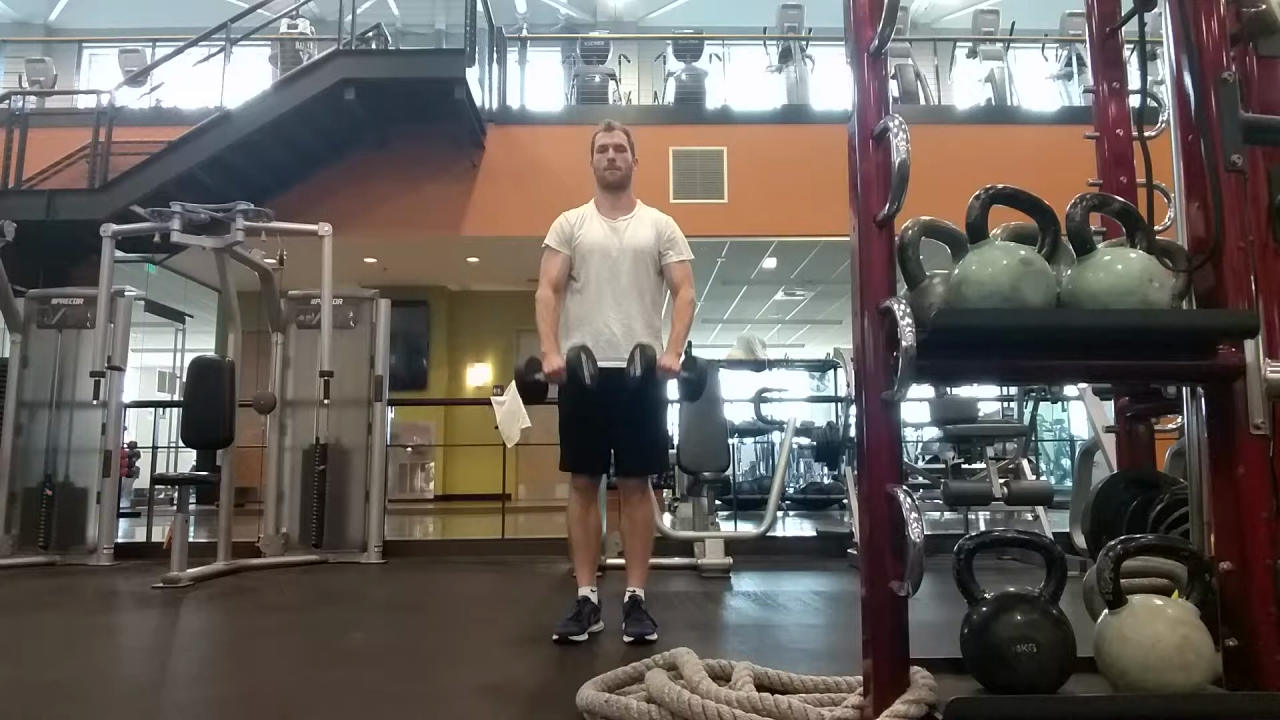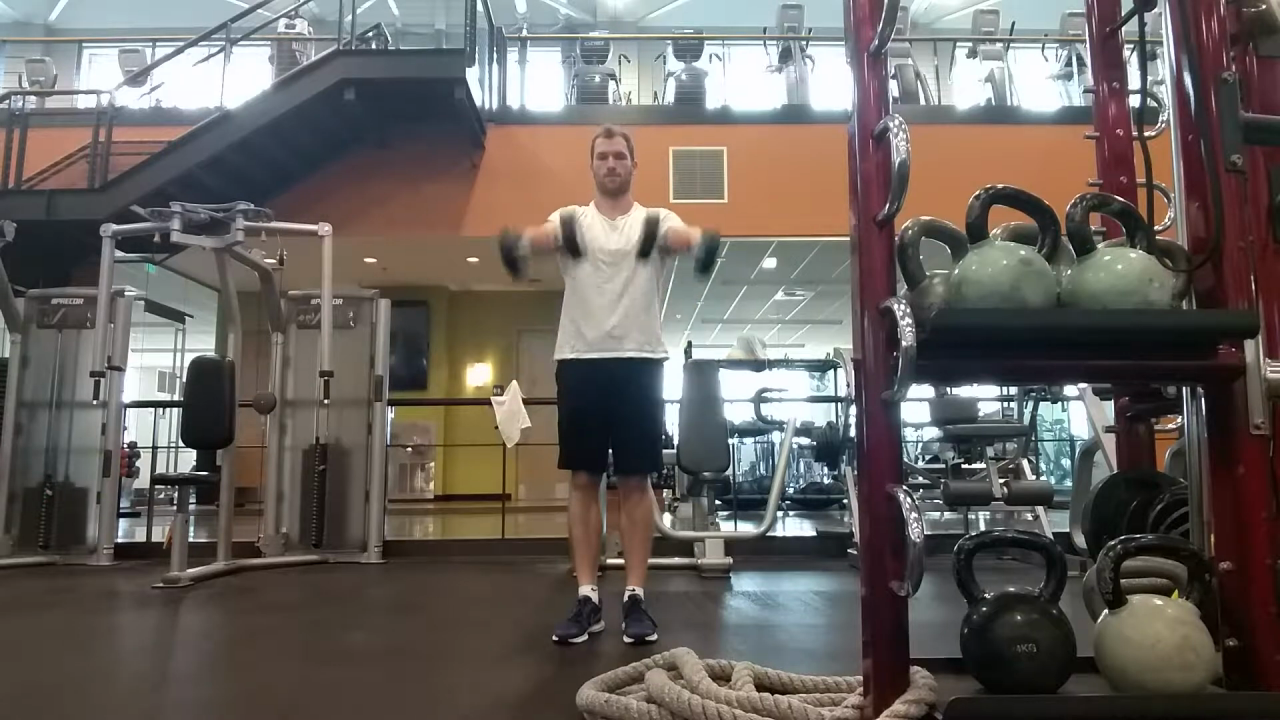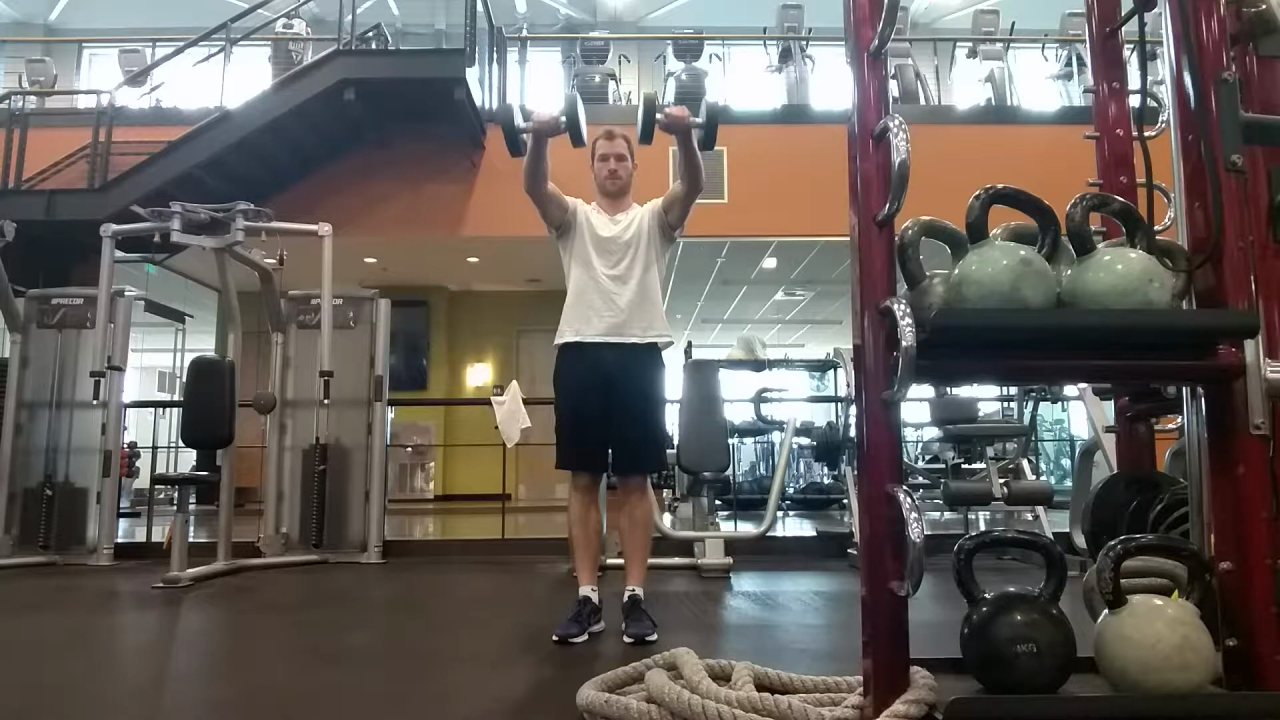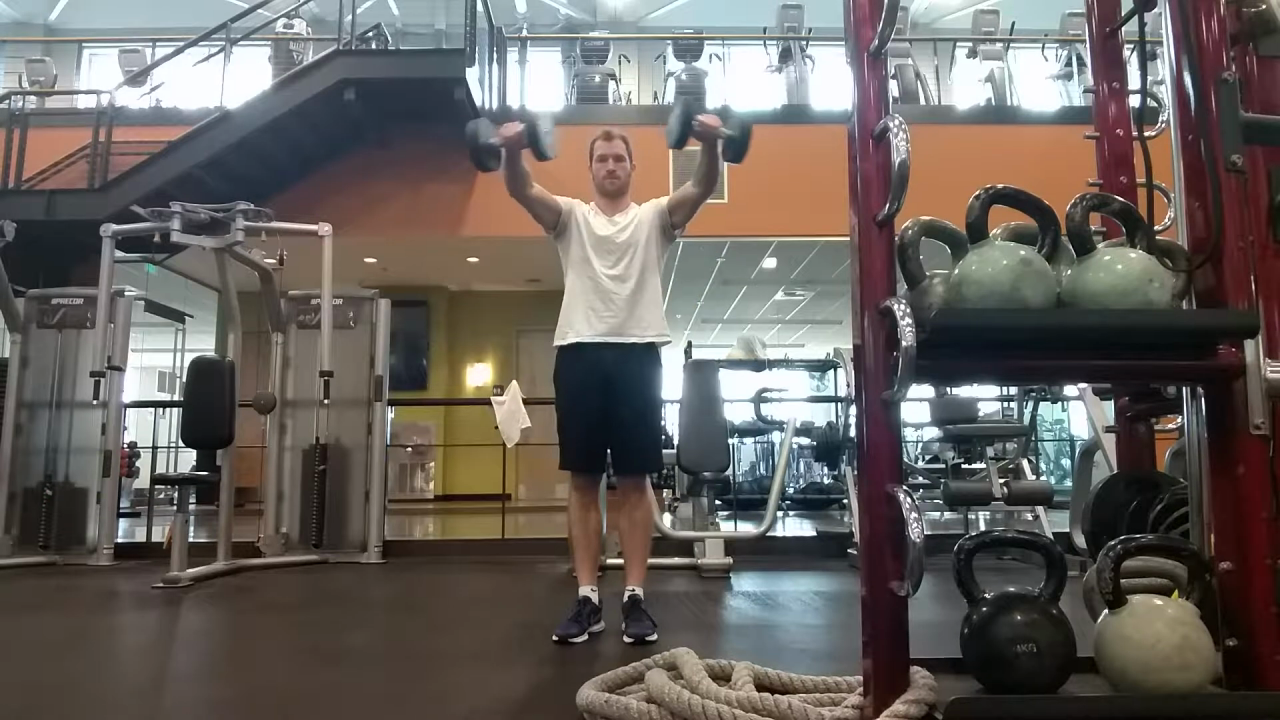
dt=0.4s
person 1, frame 1
left shoulder: (660, 225)
right shoulder: (569, 224)
left elbow: (684, 291)
right elbow: (548, 290)
left wrist: (672, 351)
right wrist: (551, 351)
left knee: (636, 485)
right knee: (583, 483)
left ankle: (635, 598)
right ankle: (586, 599)
person 1, frame 2
left shoulder: (656, 219)
right shoulder: (572, 219)
left elbow: (685, 237)
right elbow: (542, 235)
left wrist: (688, 238)
right wrist: (535, 237)
left hip: (639, 361)
right hip: (581, 360)
left knee: (635, 481)
right knee: (584, 480)
left ankle: (635, 597)
right ankle: (587, 598)
person 1, frame 3
left shoulder: (655, 217)
right shoulder: (572, 216)
left elbow: (692, 185)
right elbow: (534, 186)
left wrist: (683, 137)
right wrist: (540, 139)
left hip: (638, 354)
right hip: (581, 353)
left knee: (635, 480)
right knee: (583, 480)
left ankle: (634, 596)
right ankle: (587, 597)
person 1, frame 4
left shoulder: (656, 217)
right shoulder: (570, 216)
left elbow: (703, 186)
right elbow: (520, 189)
left wrist: (708, 142)
right wrist: (513, 149)
left hip: (637, 353)
right hip: (580, 354)
left knee: (635, 480)
right knee: (583, 480)
left ankle: (634, 597)
right ankle: (587, 597)
